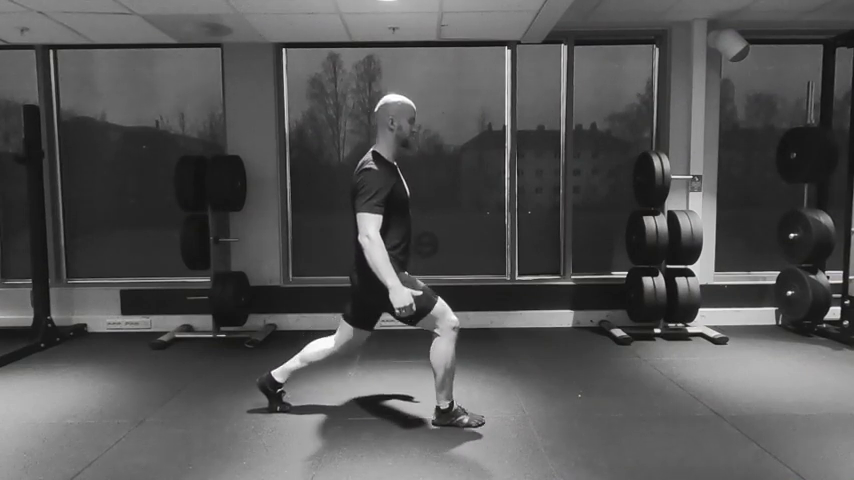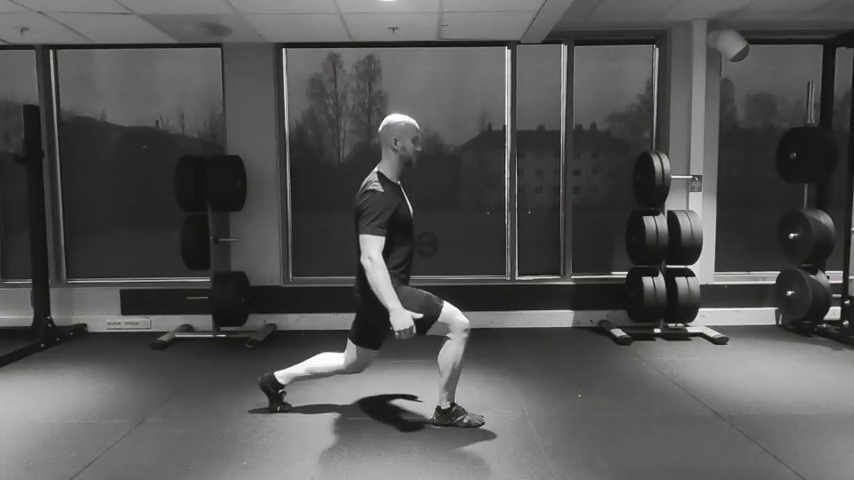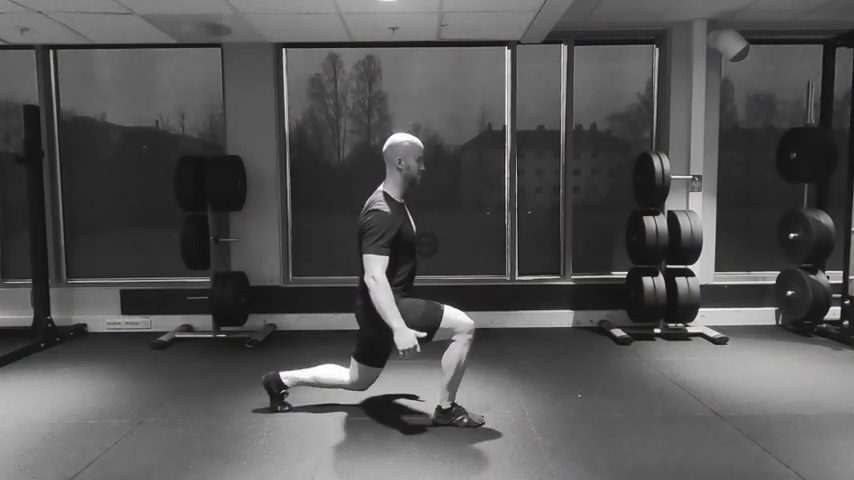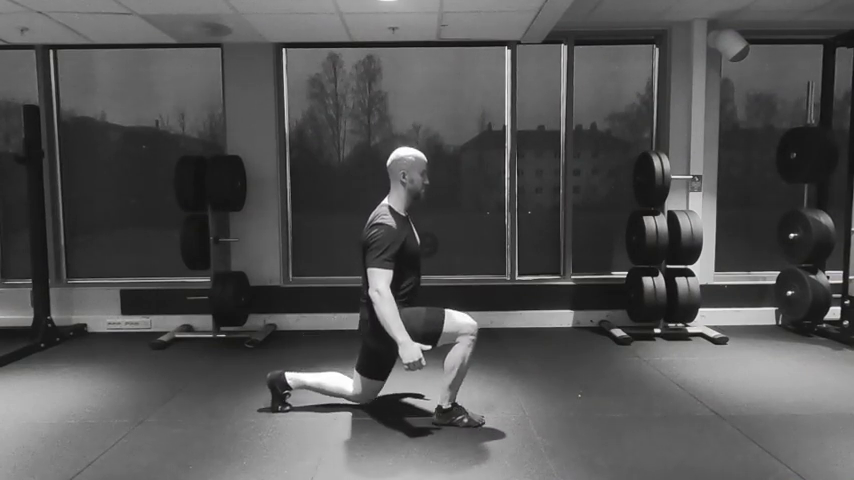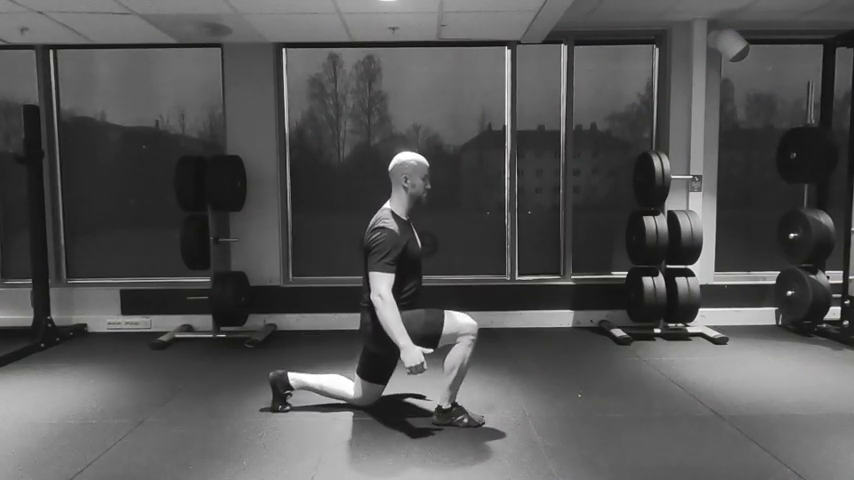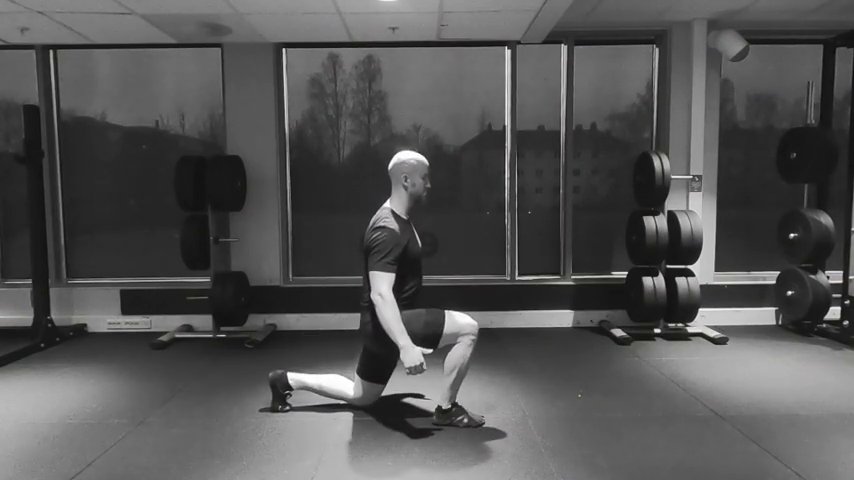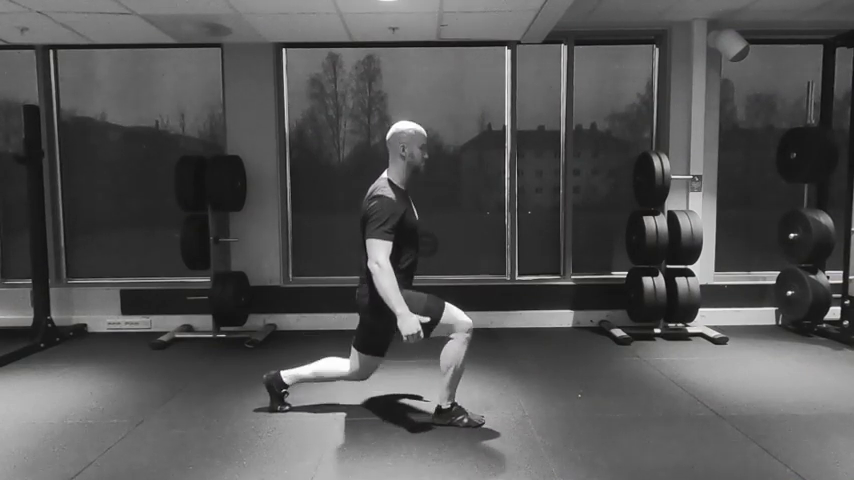
dt=0.3s
person 1, frame 1
left shoulder: (385, 166)
right shoulder: (375, 173)
right elbow: (368, 236)
left wrist: (397, 276)
right wrist: (395, 287)
left hip: (375, 276)
right hip: (380, 278)
left knee: (343, 342)
right knee: (447, 325)
left ankle: (274, 379)
right ankle: (445, 410)
person 1, frame 2
left shoulder: (389, 184)
right shoulder: (378, 194)
right elbow: (370, 257)
left wrist: (395, 302)
right wrist: (396, 309)
left hip: (380, 291)
right hip: (385, 292)
left knee: (351, 362)
right knee: (459, 326)
left ankle: (276, 380)
right ankle: (446, 410)
person 1, frame 3
left shoulder: (392, 202)
right shoulder: (382, 213)
right elbow: (374, 277)
left wrist: (396, 322)
right wrist: (399, 329)
left hip: (383, 308)
right hip: (385, 309)
left knee: (356, 380)
right knee: (464, 327)
left ankle: (280, 380)
right ankle: (446, 410)
person 1, frame 4
left shoulder: (397, 215)
right shoulder: (386, 227)
right elbow: (378, 291)
right wrist: (404, 342)
left hip: (387, 319)
right hip: (387, 321)
left knee: (360, 392)
right knee: (467, 329)
left ankle: (284, 380)
right ankle: (446, 409)
person 1, frame 5
left shoulder: (398, 219)
right shoulder: (388, 231)
right elbow: (380, 295)
right wrist: (406, 346)
left hip: (387, 323)
right hip: (387, 324)
left knee: (360, 396)
right knee: (467, 329)
left ankle: (287, 380)
right ankle: (446, 409)
person 1, frame 6
left shoulder: (397, 219)
right shoulder: (388, 231)
right elbow: (380, 294)
right wrist: (405, 345)
left hip: (384, 323)
right hip: (386, 323)
left knee: (361, 395)
right knee: (467, 329)
left ankle: (286, 380)
right ankle: (447, 409)
person 1, frame 7
left shoulder: (395, 191)
right shoulder: (385, 199)
right elbow: (377, 263)
left wrist: (403, 305)
right wrist: (404, 314)
left hip: (380, 297)
right hip: (383, 298)
left knee: (356, 370)
right knee: (462, 326)
left ankle: (281, 379)
right ankle: (446, 409)
